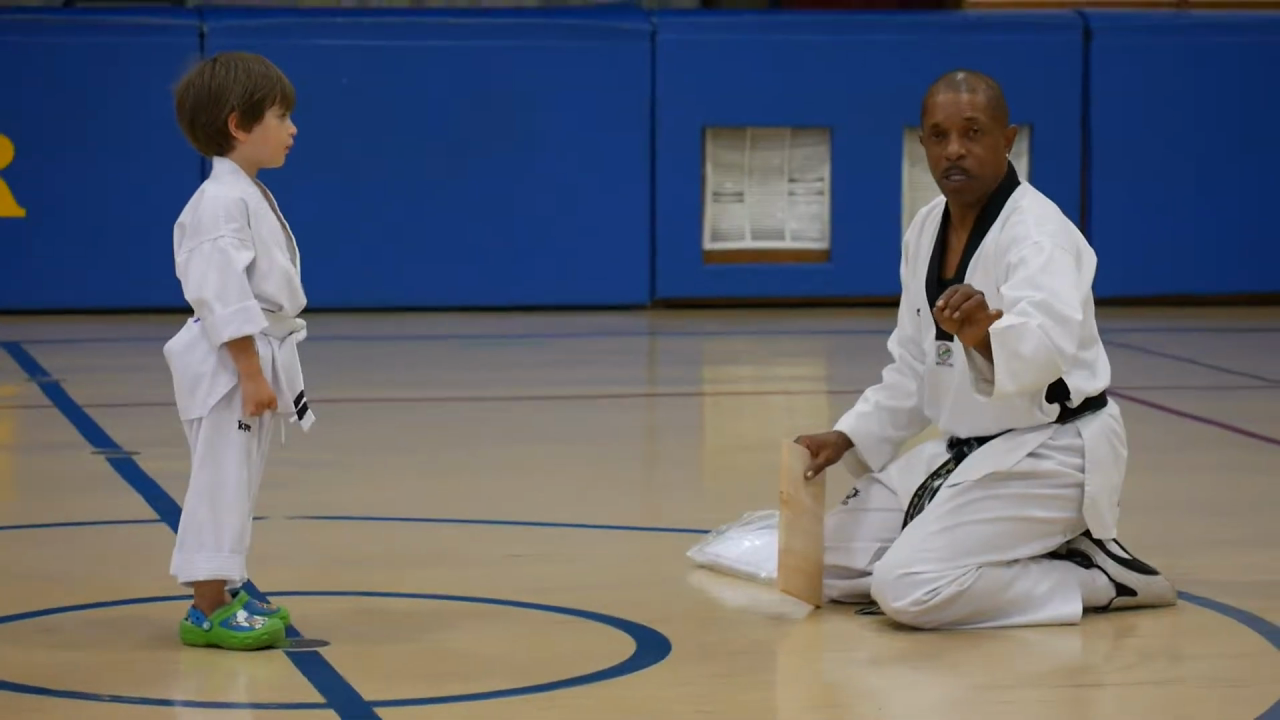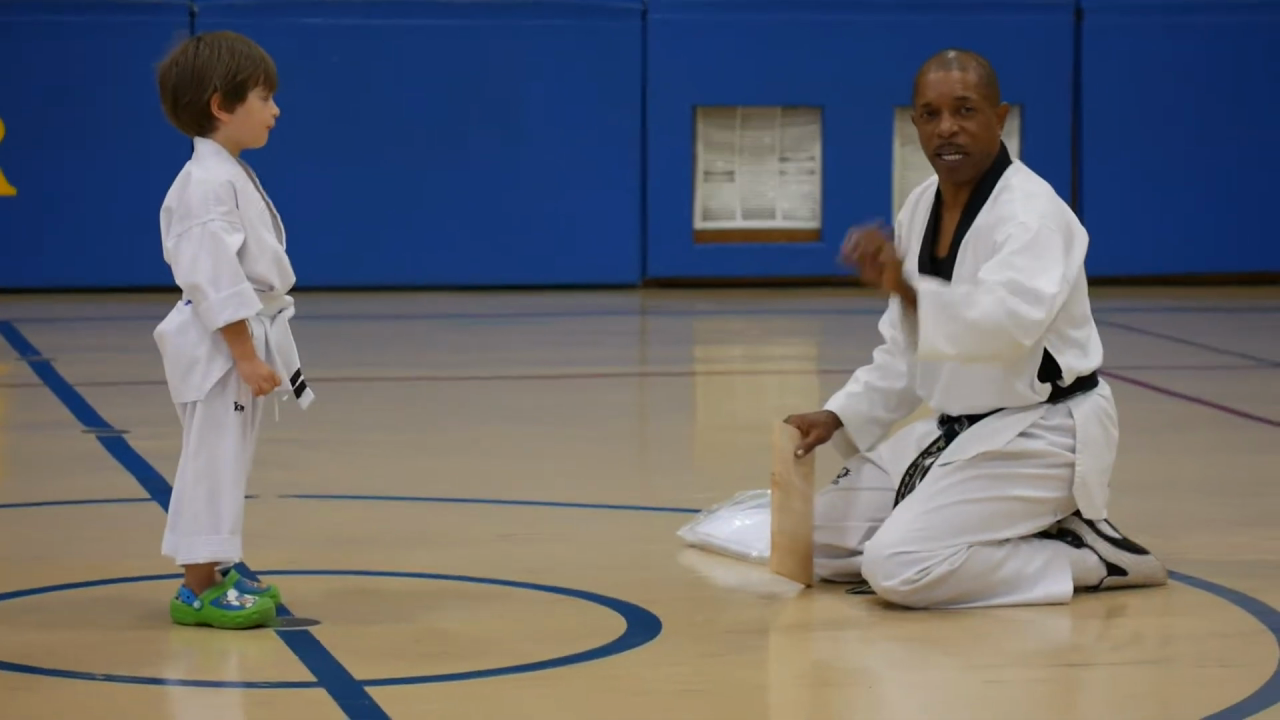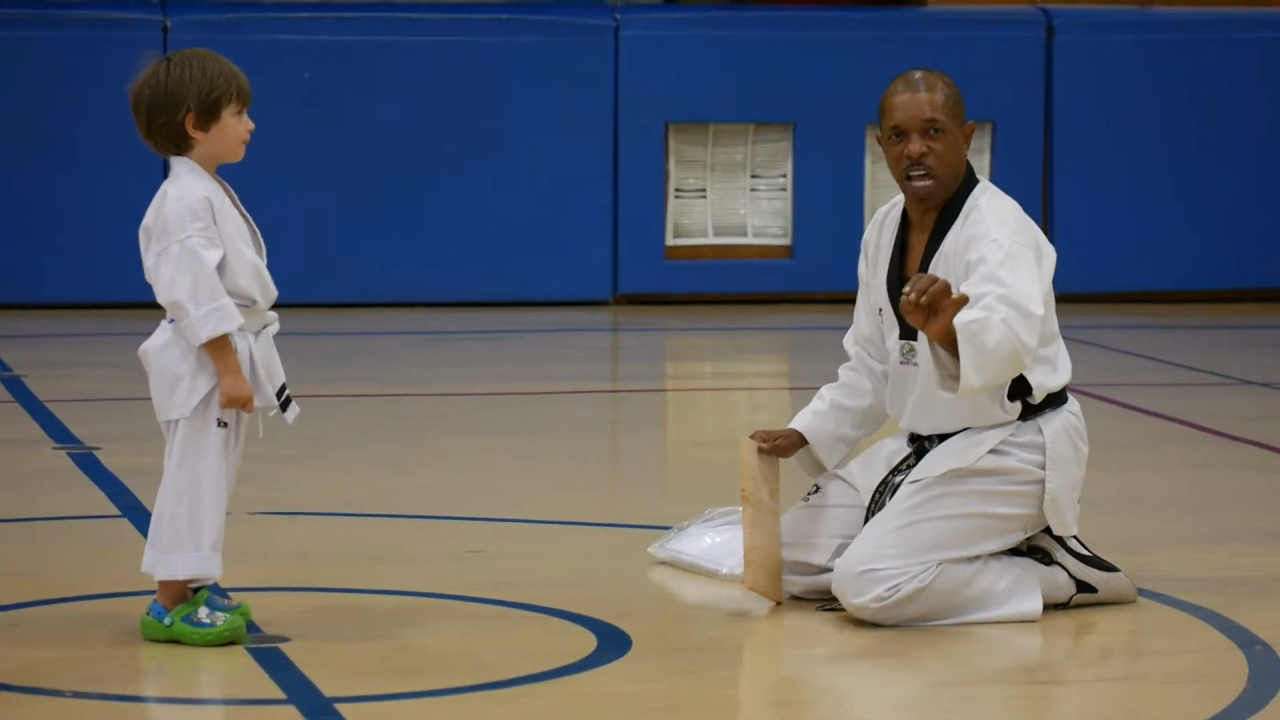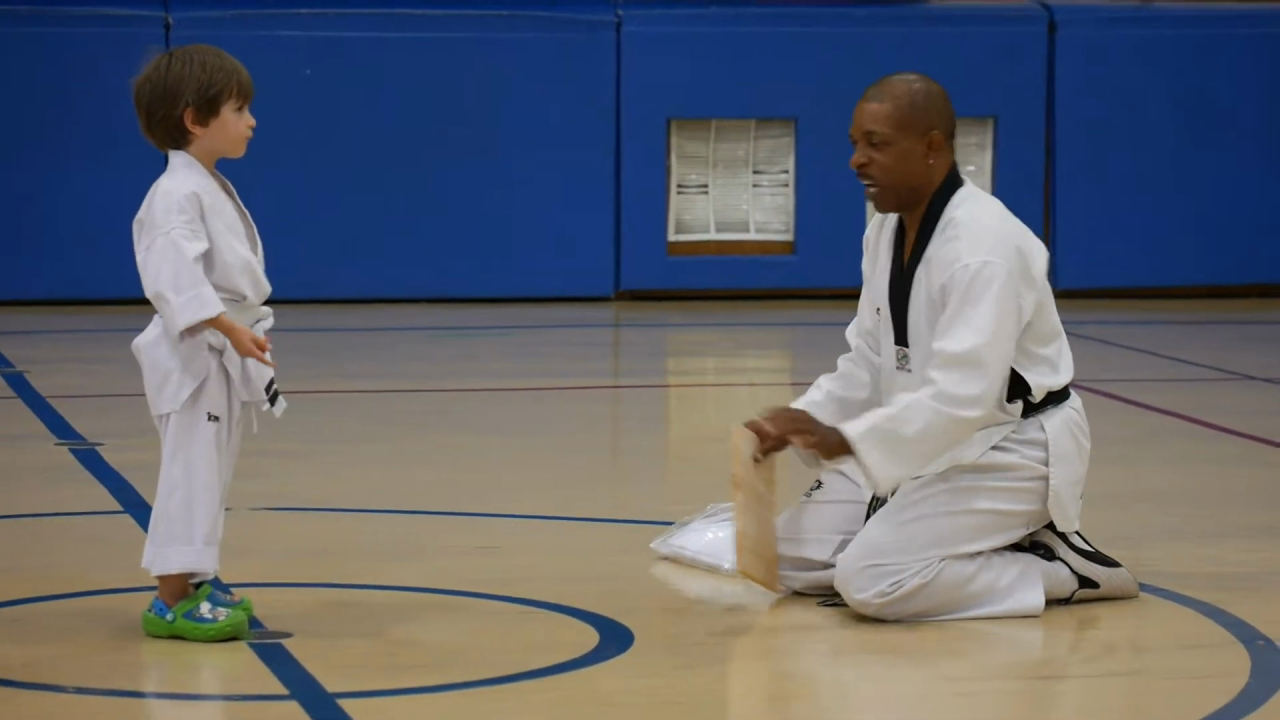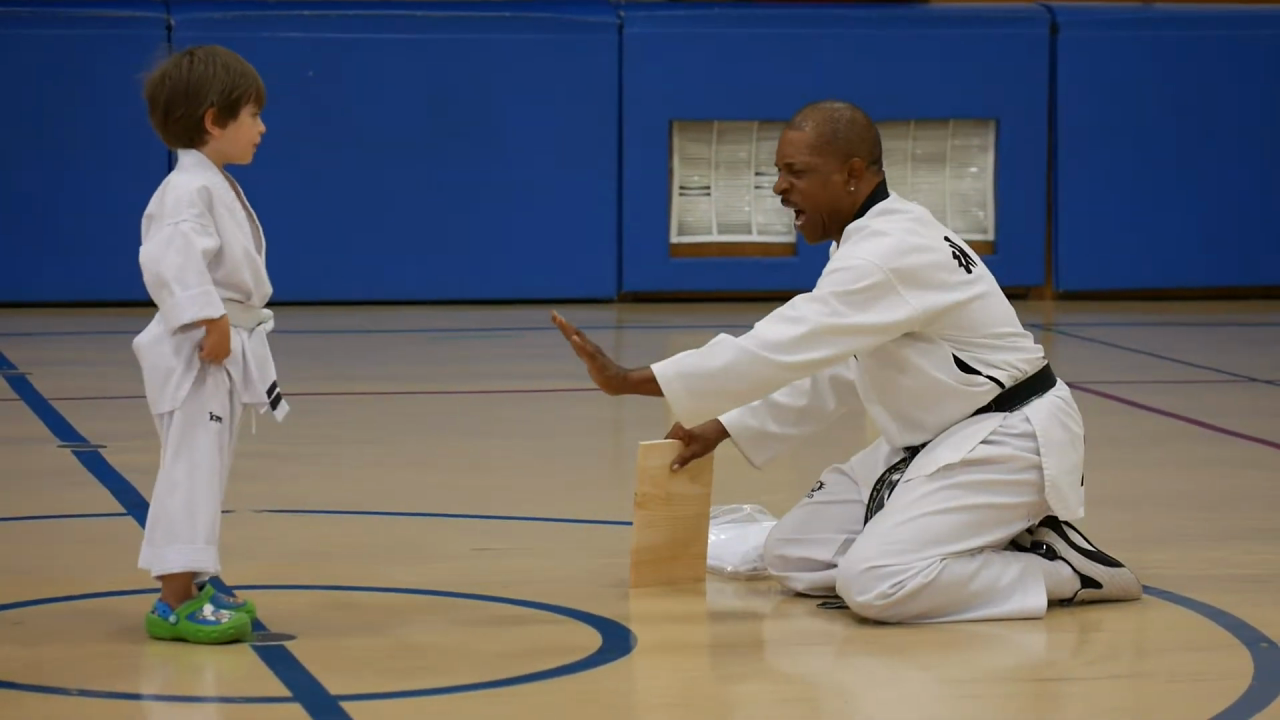
dt=1s
person 1, frame 1
left shoulder: (250, 196)
right shoulder: (222, 201)
right elbow: (223, 297)
right wrist: (252, 373)
left hip: (254, 362)
right hip: (229, 363)
left knee: (239, 480)
right knee: (221, 481)
left ankle: (226, 591)
right ankle: (208, 609)
person 1, frame 2
left shoulder: (230, 175)
right shoulder: (208, 182)
right elbow: (214, 280)
right wrist: (247, 355)
left hip: (243, 343)
right hip: (221, 345)
left knee: (228, 461)
right knee: (212, 462)
left ankle: (218, 571)
right ankle: (198, 589)
person 1, frame 3
left shoulder: (210, 193)
right shoulder: (185, 200)
right elbow: (195, 295)
right wrist: (229, 369)
left hip: (228, 359)
right hip: (203, 362)
left knee: (211, 477)
right knee: (193, 478)
left ankle: (194, 589)
right ankle: (170, 604)
person 1, frame 4
left shoulder: (212, 188)
right shoulder: (178, 193)
right elbow: (174, 278)
left wrist: (238, 335)
right wrist: (229, 329)
left hip: (222, 353)
right hip: (196, 354)
left knee: (211, 471)
right knee: (191, 472)
left ankle: (194, 583)
right ankle: (172, 599)
person 1, frame 5
left shoulder: (215, 186)
right shoulder: (190, 188)
right elbow: (172, 265)
left wrist: (226, 331)
right wrist: (213, 324)
left hip: (223, 351)
right hip: (196, 353)
left knee: (207, 470)
right knee: (190, 470)
left ankle: (194, 583)
right ankle: (174, 601)
person 2, frame 1
left shoulder: (1038, 232)
right shoulder: (926, 228)
left elbow: (1044, 347)
right elbow: (913, 367)
left wrist: (984, 334)
right wrist: (848, 436)
left hip: (1048, 453)
right hip: (963, 449)
left knee: (909, 591)
right knee: (833, 565)
left ankle: (1096, 576)
right ankle: (1036, 556)
person 2, frame 2
left shoulder: (1029, 207)
right shoulder: (921, 208)
left elbow: (1008, 323)
right elbow: (909, 347)
left wrist: (908, 292)
right wrist: (842, 417)
left hip: (1043, 433)
right hip: (964, 428)
left knee: (904, 570)
right knee: (824, 545)
left ankle: (1090, 556)
right ankle: (1042, 536)
person 2, frame 3
left shoulder: (999, 231)
right shoulder: (884, 228)
left elbow: (1008, 341)
right elbow: (871, 365)
left wrist: (947, 330)
right wrist: (803, 435)
left hip: (1011, 450)
right hip: (925, 444)
left knee: (867, 586)
right knee: (794, 559)
left ankle: (1053, 572)
right ankle: (998, 553)
person 2, frame 4
left shoulder: (983, 243)
right shoulder: (888, 226)
left elbow: (961, 393)
right elbow: (871, 356)
left wrist: (846, 440)
right wrist: (800, 422)
left hip: (1012, 446)
right hip: (929, 443)
left knee: (871, 582)
right knee: (793, 556)
left ankle: (1058, 568)
right ankle: (1005, 548)
person 2, frame 5
left shoulder: (890, 252)
right shoulder: (873, 238)
left elbow: (780, 349)
right elbow: (826, 366)
left wrist: (628, 380)
right wrist: (722, 428)
left hip: (1005, 441)
right hip: (935, 439)
left knee: (874, 584)
right knee: (794, 558)
left ankle: (1059, 565)
right ankle: (1002, 541)
